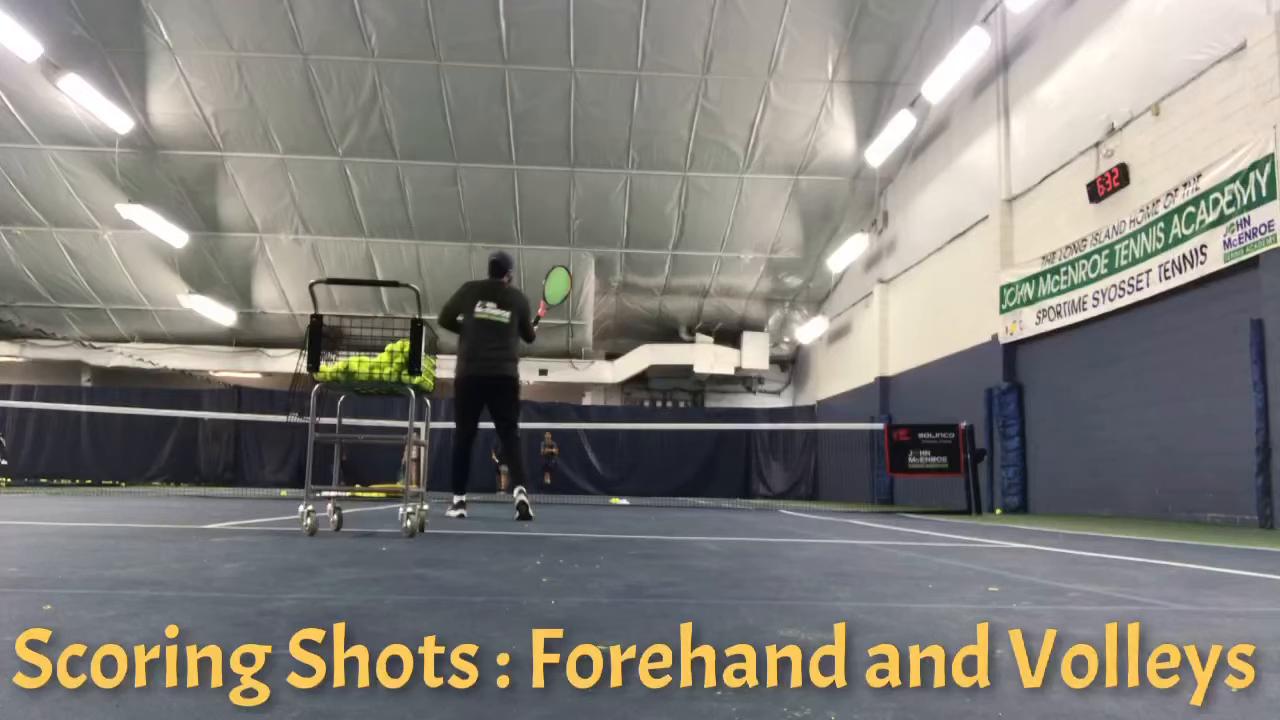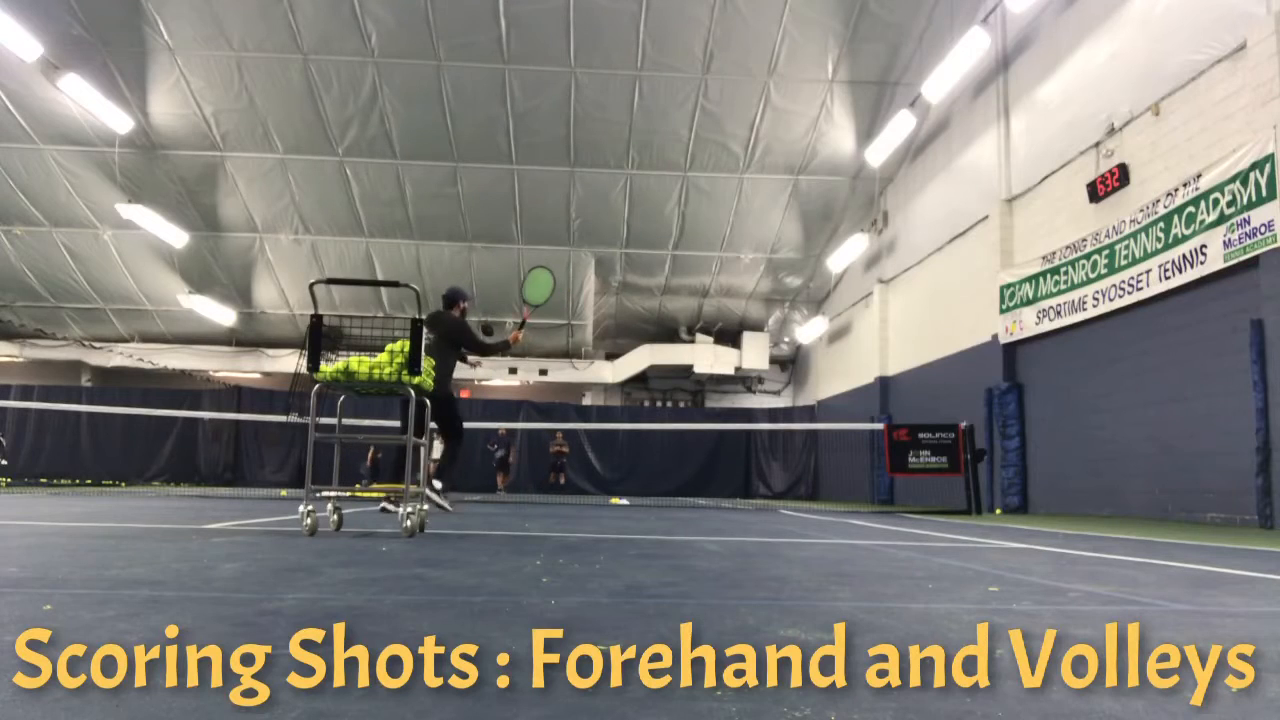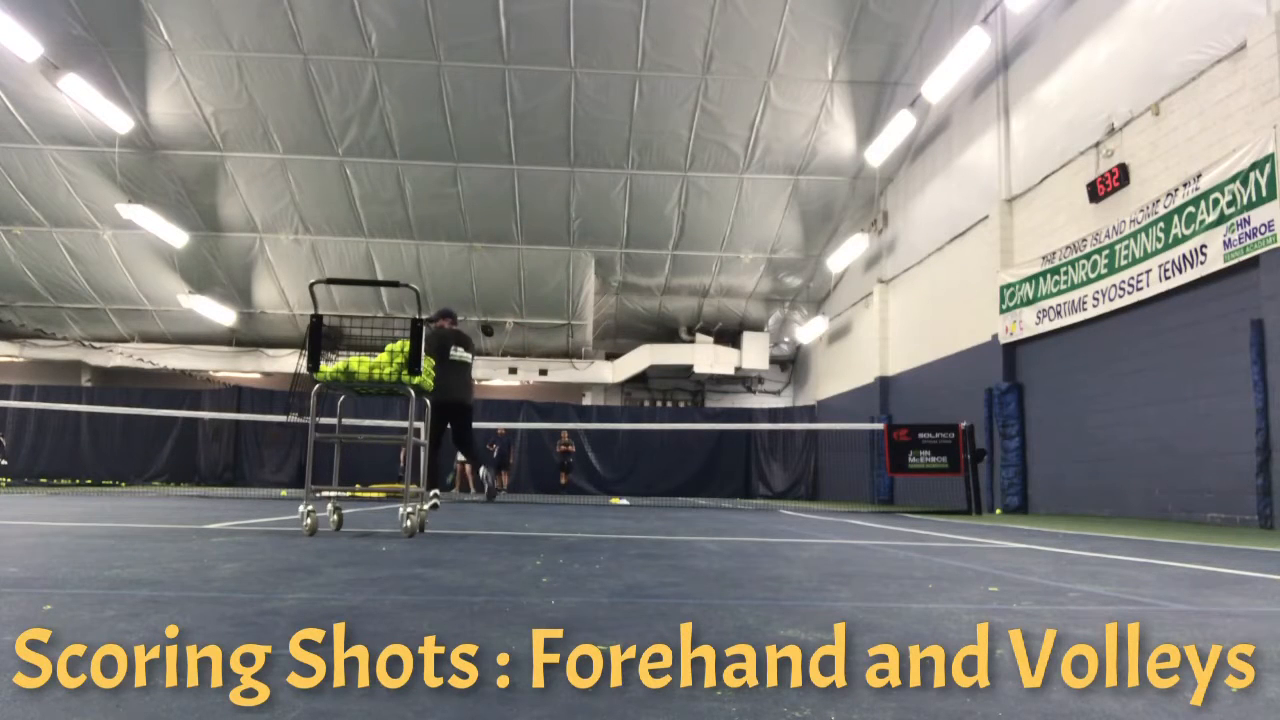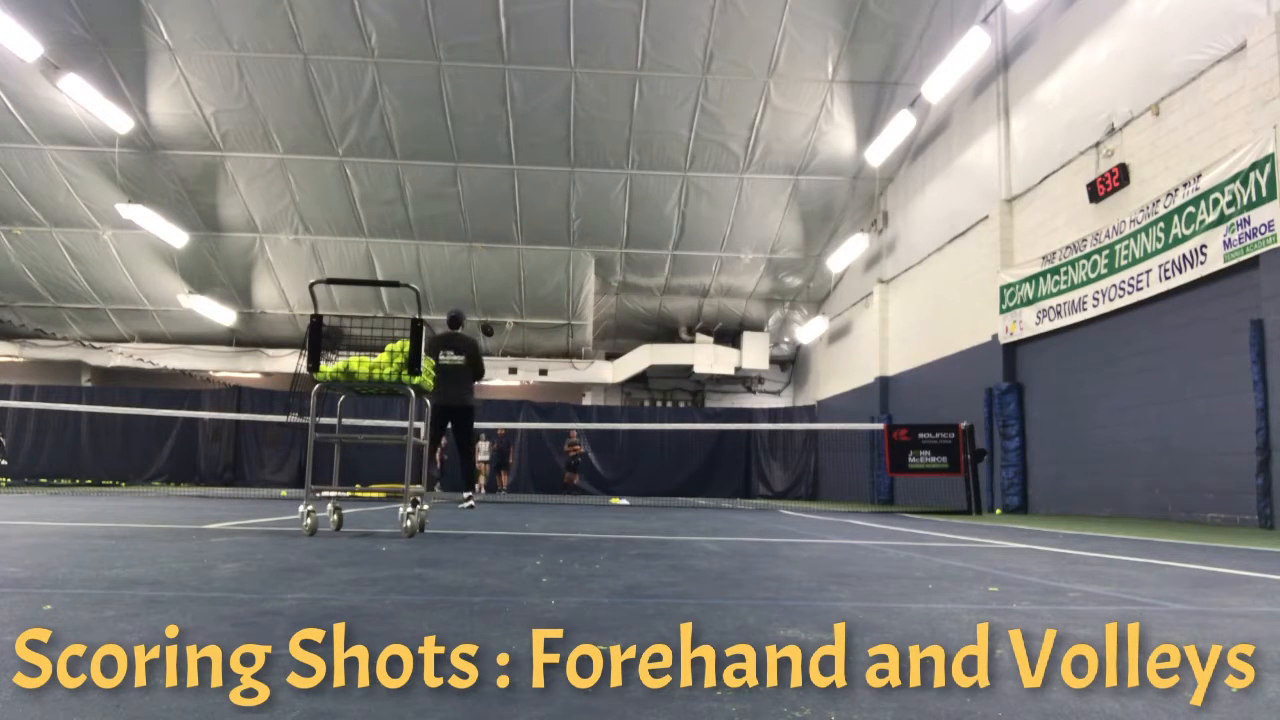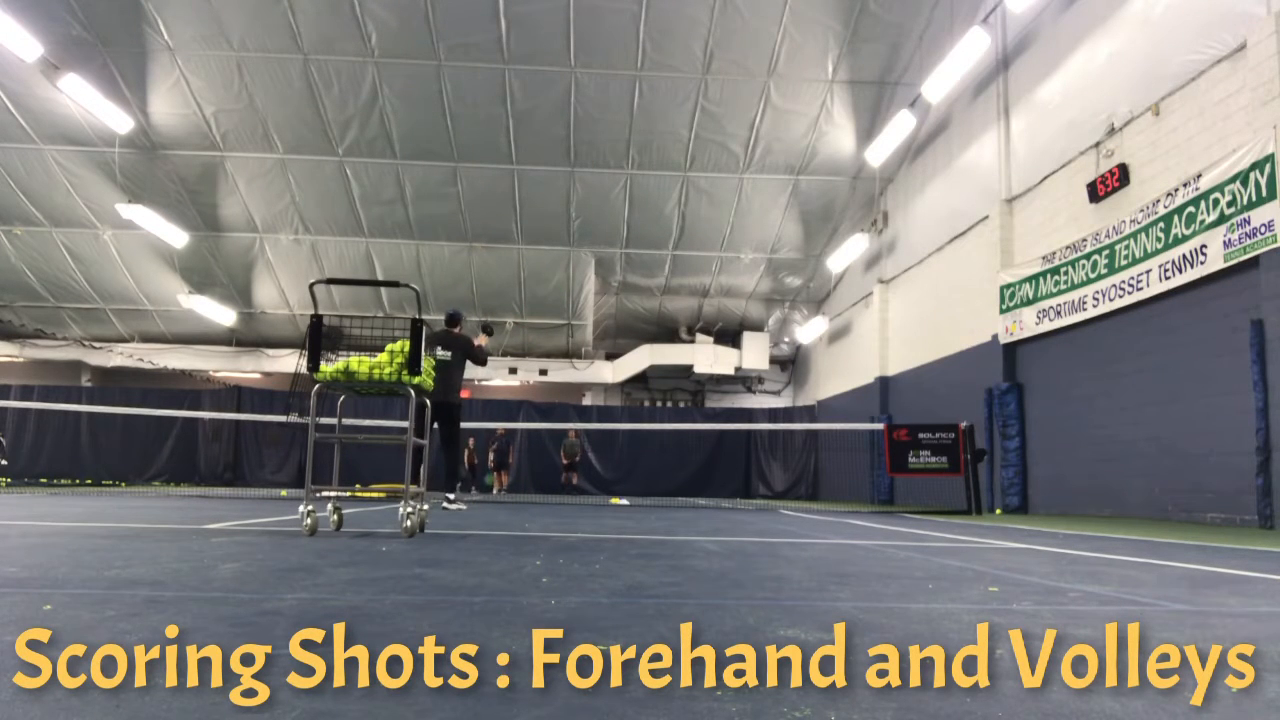
dt=1s
person 1, frame 1
left shoulder: (470, 290)
right shoulder: (518, 298)
left elbow: (444, 320)
right elbow: (529, 337)
right wrist: (533, 328)
left hip: (470, 373)
right hip: (504, 375)
left knee: (463, 437)
right knee: (509, 436)
left ankle: (459, 500)
right ankle: (519, 491)
person 1, frame 2
left shoulder: (430, 320)
right shoulder: (456, 324)
right elbow: (482, 349)
left wrist: (464, 357)
right wrist: (510, 342)
right hip: (436, 390)
right knee: (454, 437)
right ankle: (437, 485)
person 1, frame 3
left shoulder: (437, 337)
right shoulder: (468, 342)
left elbow: (424, 355)
left hip: (440, 399)
right hip: (464, 400)
left knee: (432, 447)
right knee: (466, 443)
left ankle: (433, 493)
right ankle: (483, 470)
person 1, frame 4
left shoulder: (434, 342)
right shoulder: (470, 343)
right elbow: (480, 372)
left hip: (438, 402)
right hip: (464, 404)
left knee: (428, 448)
right knee: (466, 450)
right ankle: (468, 495)
person 1, frame 5
left shoulder: (429, 339)
right shoulder: (463, 341)
right elbow: (482, 361)
right wrist: (480, 346)
left hip: (425, 399)
right hip: (449, 401)
left knee: (418, 446)
right knee: (451, 448)
right ankle: (449, 496)
